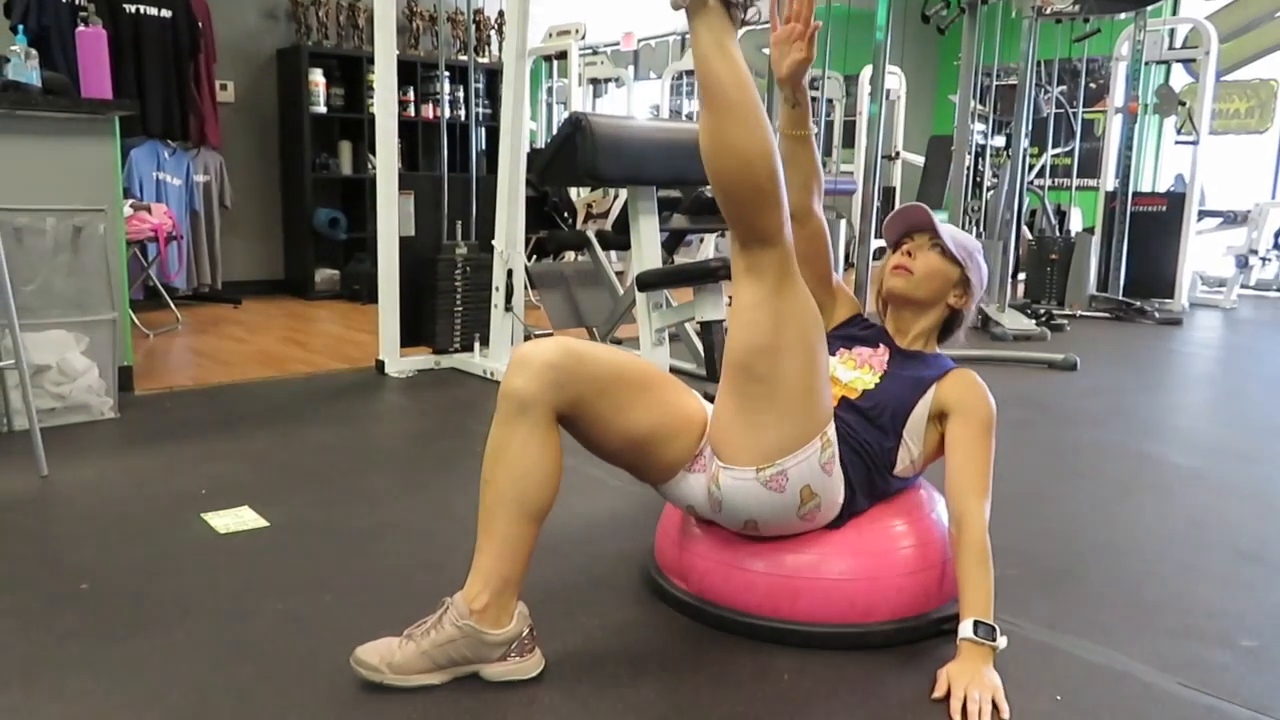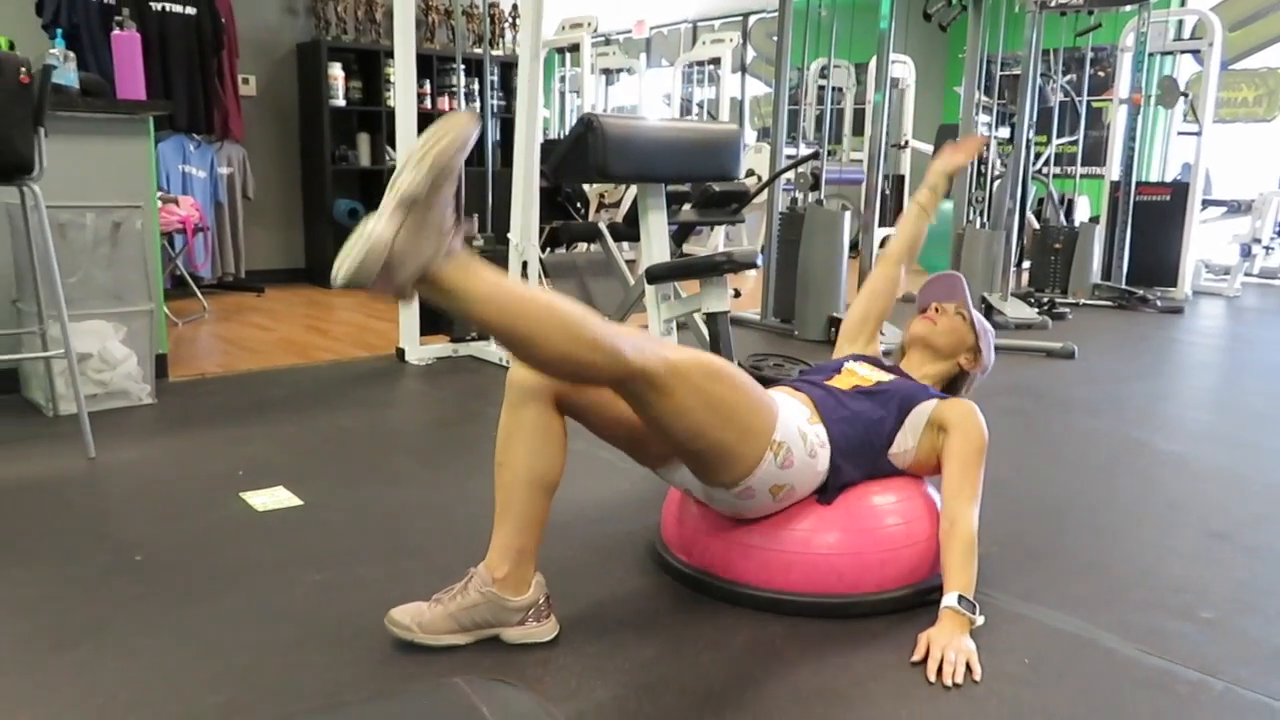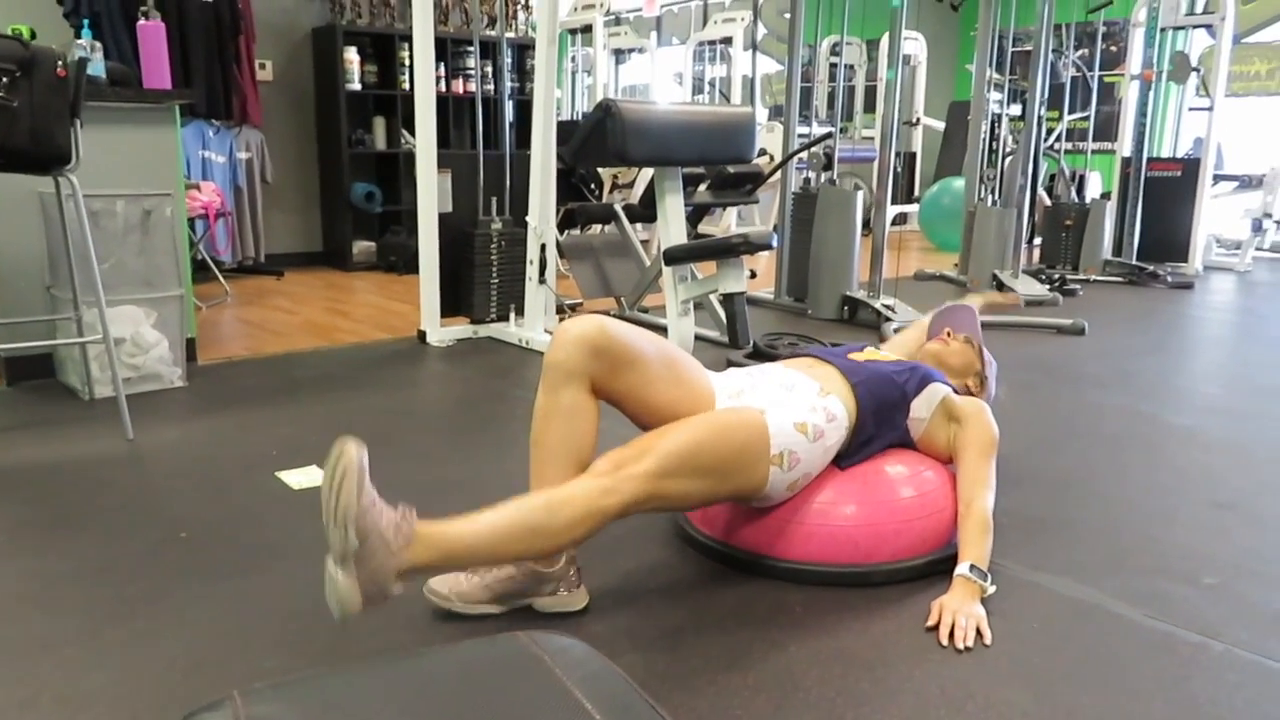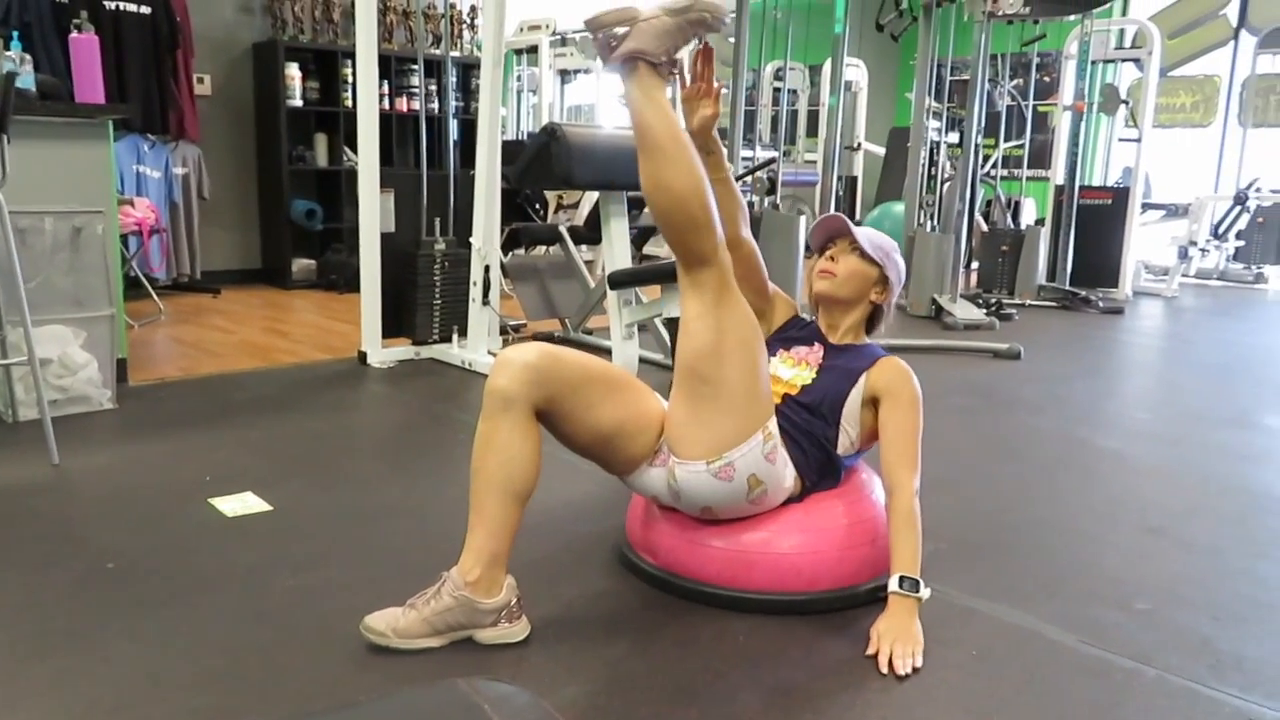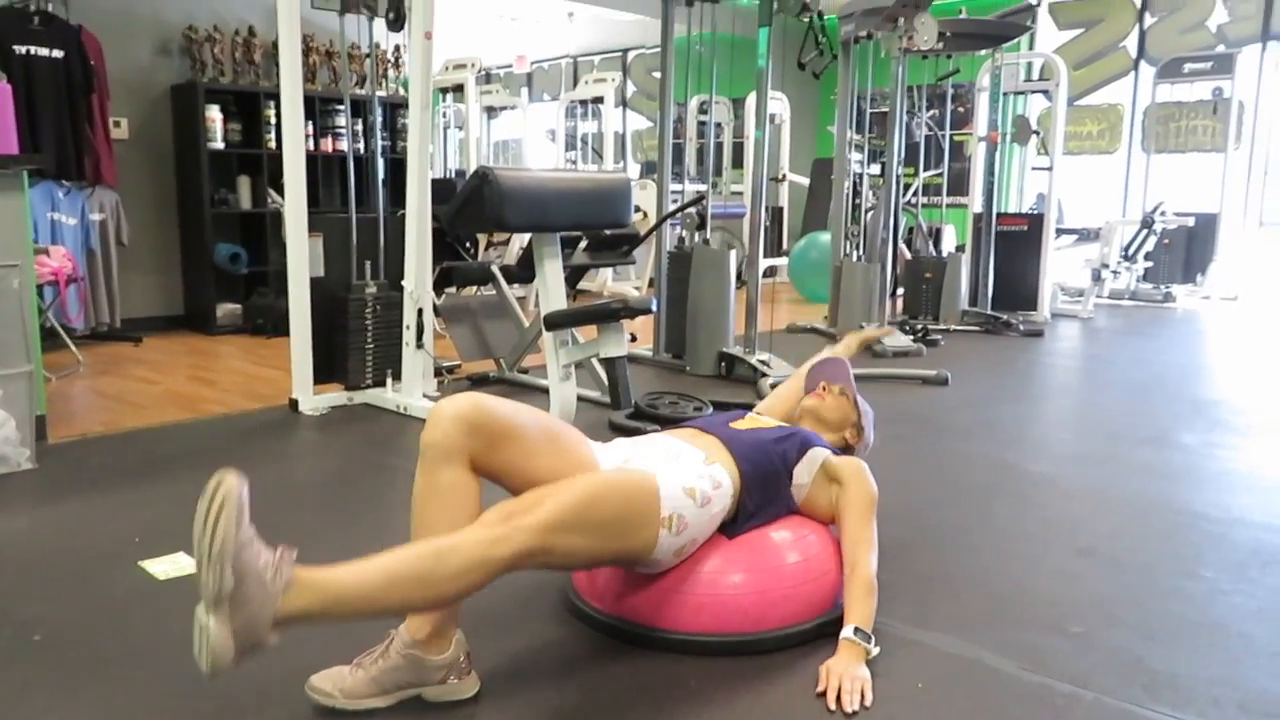
dt=1s
person 1, frame 1
left shoulder: (957, 391)
right shoulder: (845, 323)
left elbow: (970, 517)
right elbow: (806, 213)
left wrist: (977, 651)
right wrist: (792, 91)
left hip: (786, 482)
right hip: (720, 464)
left knee: (760, 237)
right knee: (539, 369)
right ankle: (488, 619)
person 1, frame 2
left shoulder: (952, 416)
right shoulder: (861, 358)
left elbow: (961, 515)
right elbow: (890, 265)
left wrist: (956, 615)
right wrist: (934, 181)
left hip: (786, 450)
right hip: (711, 444)
left knee: (623, 356)
right knee: (538, 372)
left ankle: (428, 260)
right ankle: (508, 592)
person 1, frame 3
left shoulder: (964, 410)
right shoulder: (894, 364)
left elbow: (979, 496)
right elbow: (903, 341)
left wrist: (968, 582)
right wrist: (970, 303)
left hip: (803, 417)
right hip: (738, 388)
left knee: (619, 478)
right knee: (580, 340)
left ankle: (400, 551)
right ankle: (542, 564)
person 1, frame 4
left shoulder: (886, 376)
right shoulder: (785, 322)
left elbow: (902, 488)
right elbow: (740, 236)
left wrist: (903, 606)
right wrist: (705, 137)
left hip: (740, 470)
right hip: (679, 455)
left knee: (702, 257)
right knee: (519, 371)
right ankle: (482, 592)
person 1, frame 5
left shoulder: (840, 471)
right shoulder: (766, 426)
left elbow: (862, 559)
right elbow: (798, 379)
left wrist: (853, 642)
right wrist: (846, 345)
left hip: (687, 488)
right hip: (627, 458)
left knee: (508, 532)
right knee: (457, 418)
left ankle: (278, 592)
right ankle: (430, 647)
